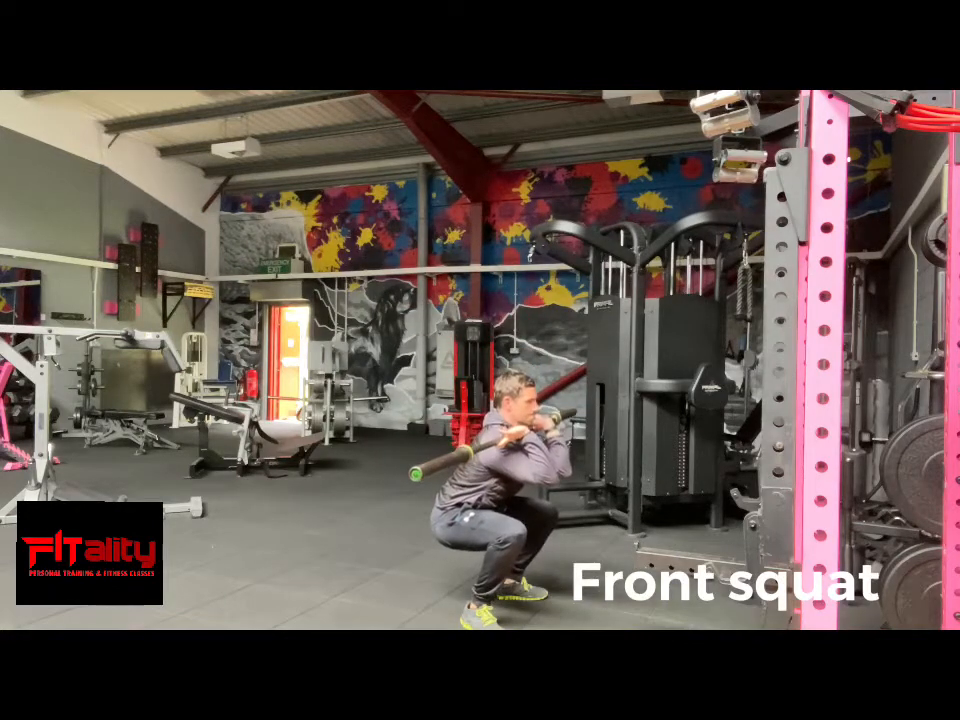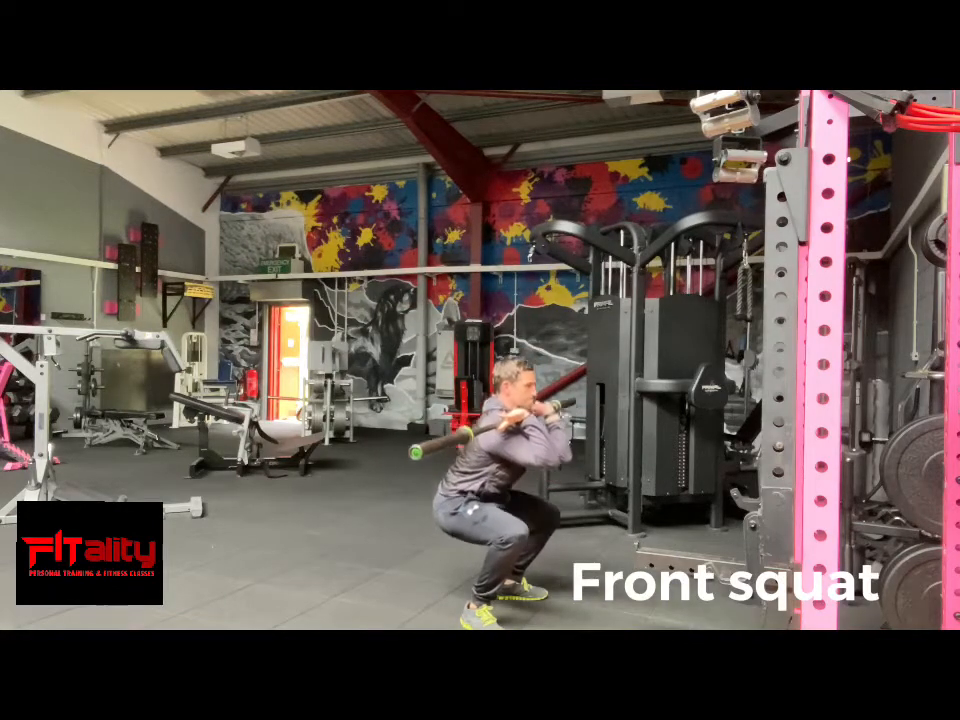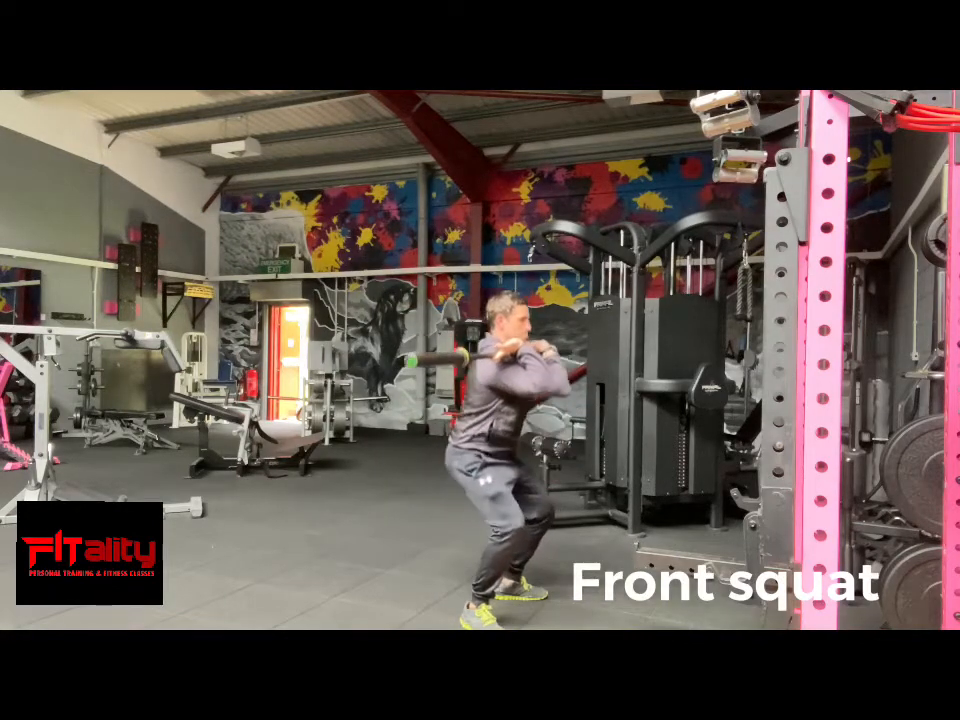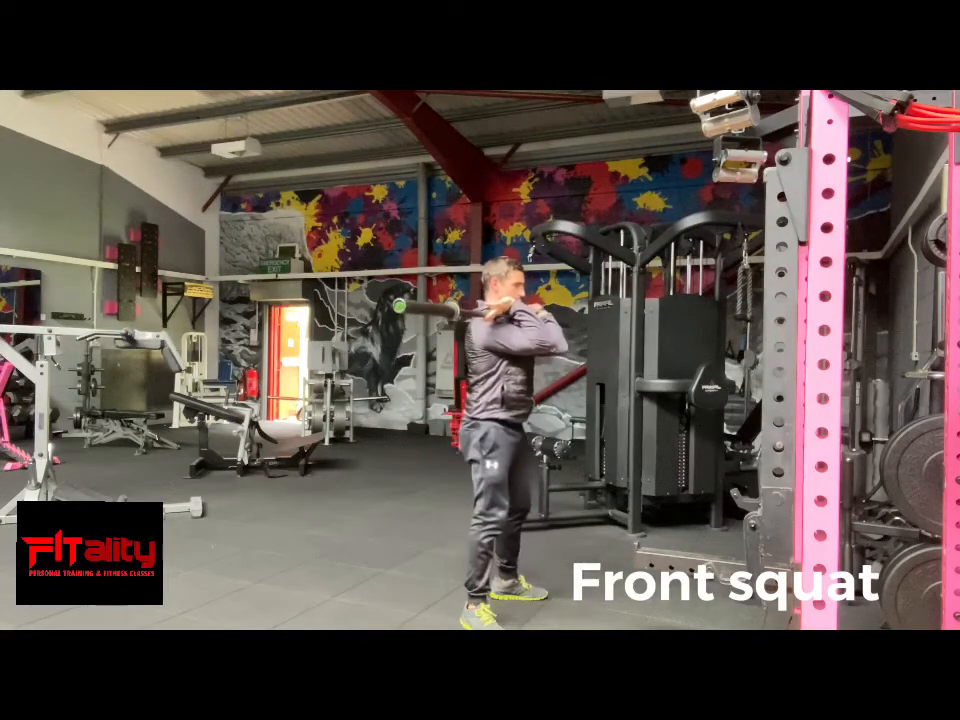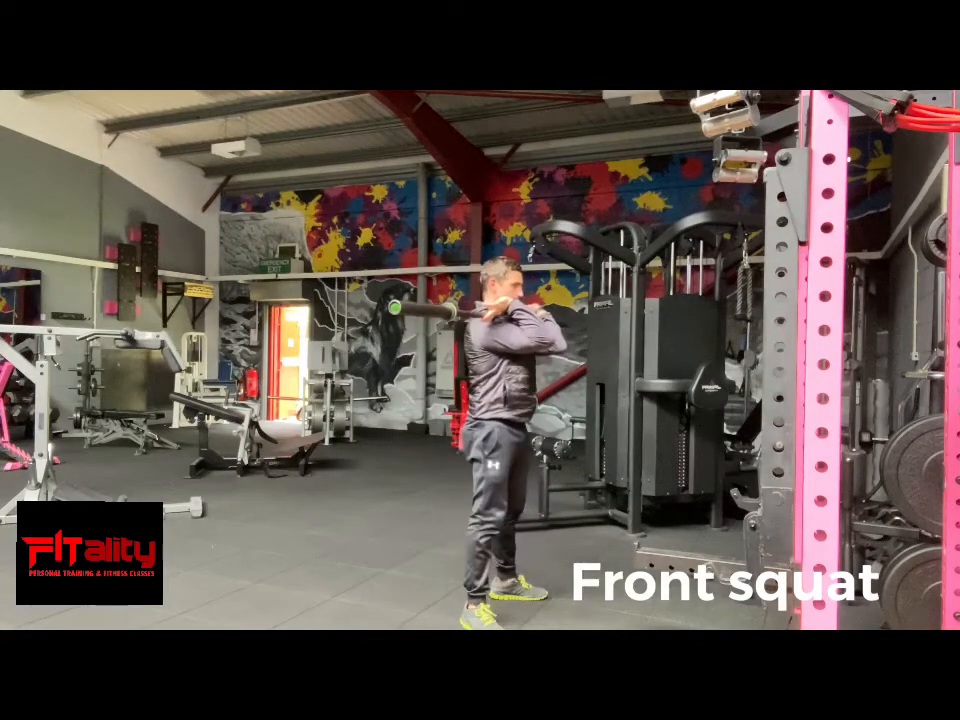
dt=0.4s
person 1, frame 1
left shoulder: (518, 435)
right shoulder: (497, 442)
left elbow: (562, 470)
right elbow: (545, 476)
left wrist: (551, 431)
right wrist: (529, 435)
left hip: (483, 508)
right hip: (452, 517)
left knee: (546, 514)
right knee: (512, 533)
left ankle: (510, 580)
right ankle: (477, 607)
person 1, frame 2
left shoulder: (519, 420)
right shoulder: (497, 428)
left elbow: (562, 454)
right elbow: (545, 458)
left wrist: (551, 417)
right wrist: (531, 419)
right hip: (457, 503)
left knee: (547, 516)
right knee: (513, 533)
left ankle: (510, 581)
right ankle: (476, 608)
person 1, frame 3
left shoulder: (515, 358)
right shoulder: (493, 363)
left elbow: (560, 387)
right elbow: (542, 386)
left wrist: (547, 353)
right wrist: (526, 350)
left hip: (503, 454)
right hip: (473, 456)
left knee: (541, 512)
right knee: (509, 525)
left ankle: (510, 580)
right ankle: (476, 606)
person 1, frame 4
left shoulder: (510, 321)
right shoulder: (487, 325)
left elbow: (557, 345)
right elbow: (542, 343)
left wrist: (540, 313)
right wrist: (518, 308)
left hip: (512, 428)
right hip: (488, 429)
left knee: (517, 509)
right knee: (491, 514)
left ankle: (507, 579)
right ankle: (474, 605)
person 1, frame 5
left shoulder: (510, 322)
right shoulder: (486, 326)
left elbow: (556, 344)
right elbow: (542, 341)
left wrist: (538, 313)
right wrist: (516, 308)
left hip: (514, 428)
right hip: (492, 429)
left knee: (511, 511)
right knee: (489, 514)
left ankle: (506, 579)
right ankle: (474, 605)
